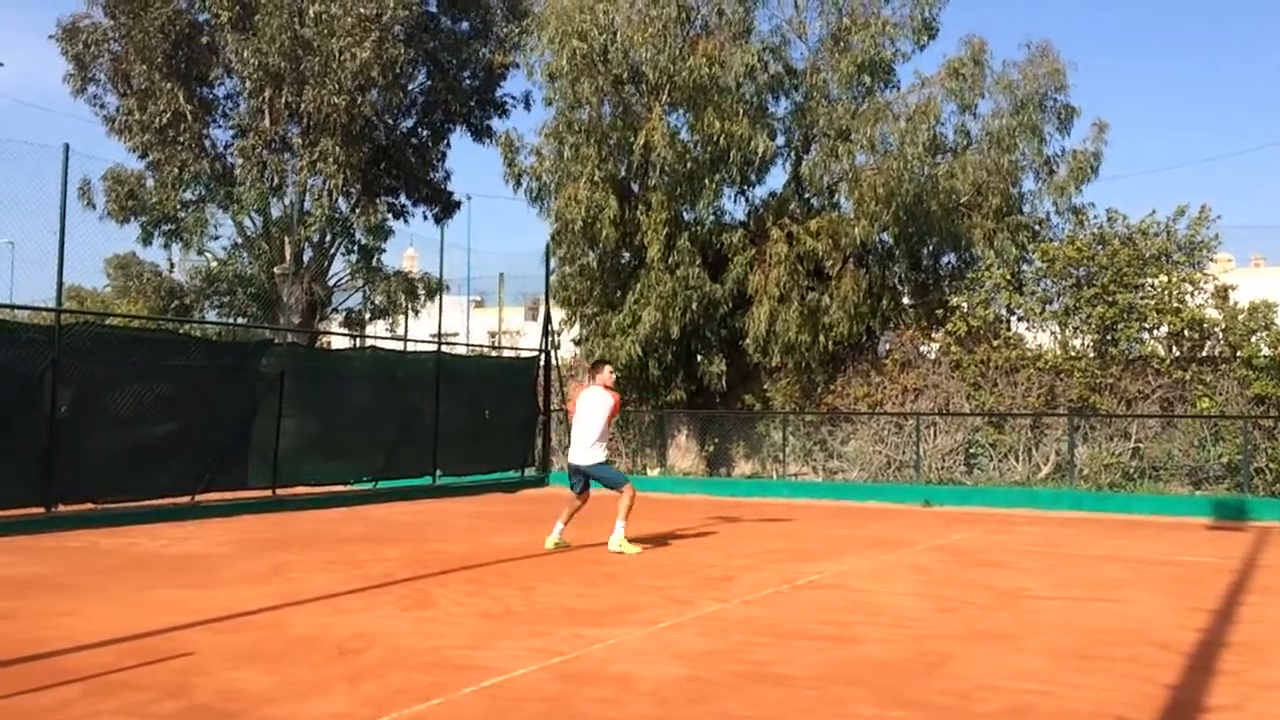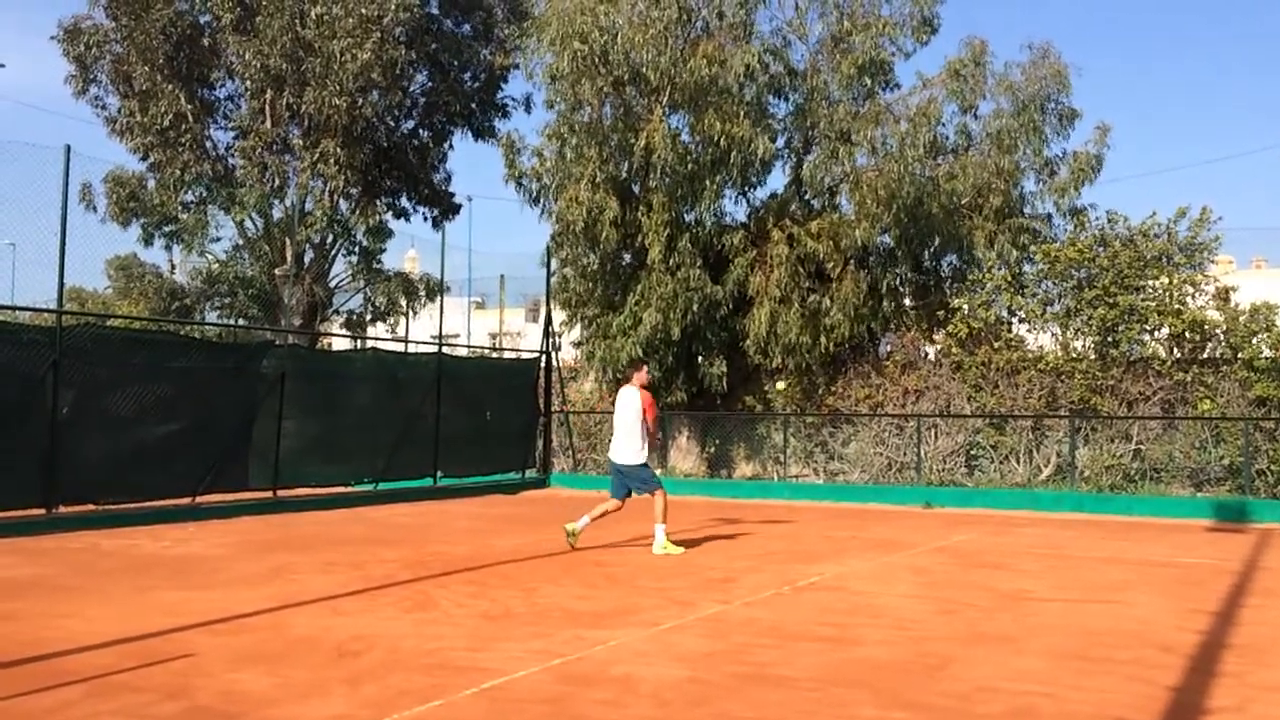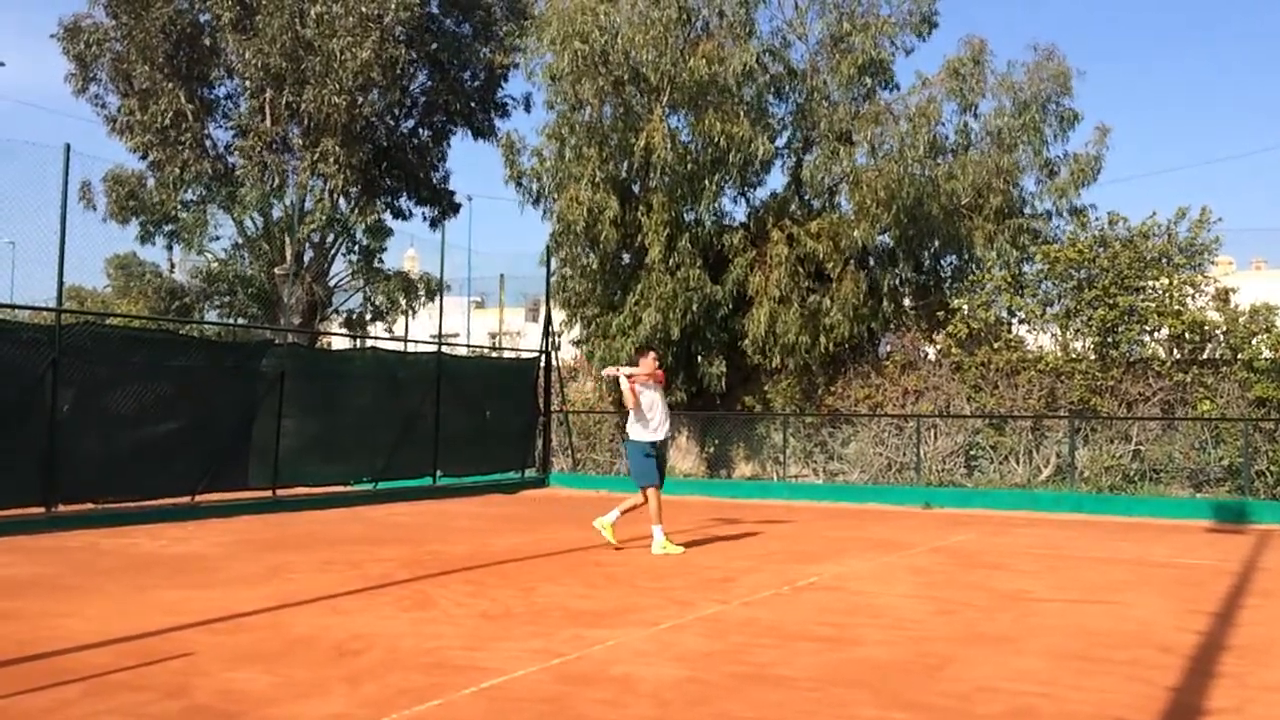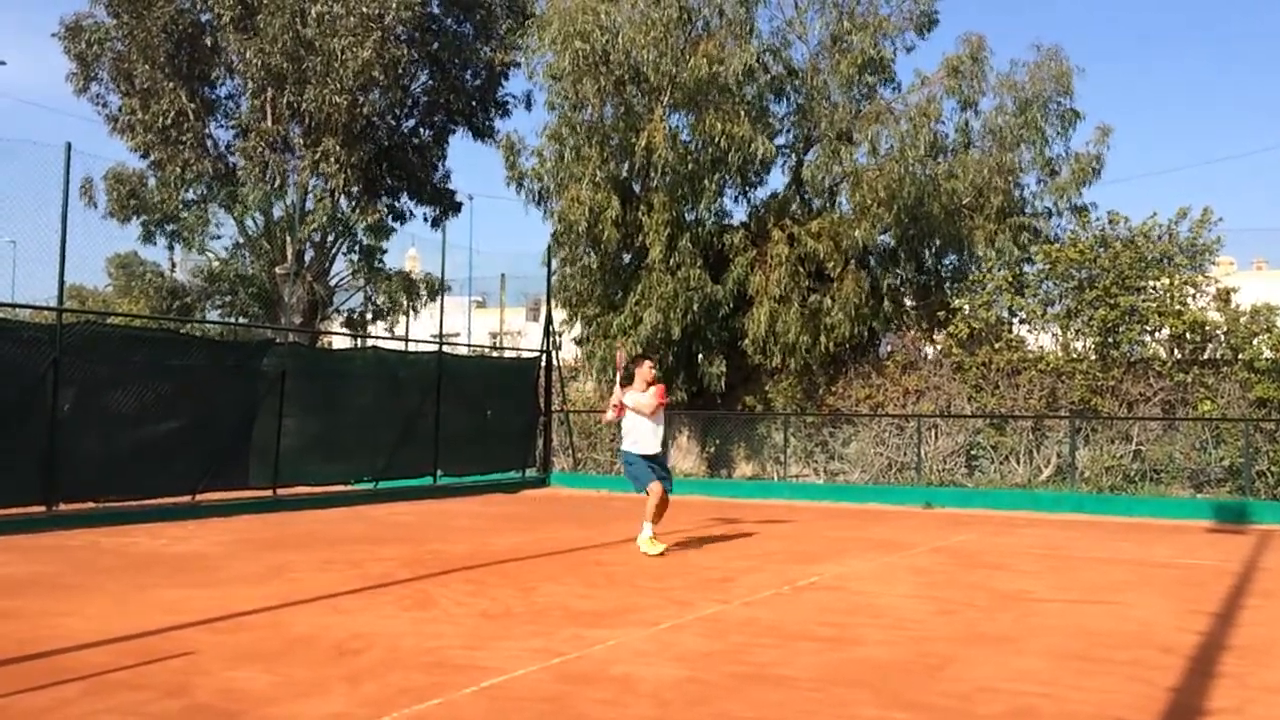
dt=0.3s
person 1, frame 1
left shoulder: (580, 393)
right shoulder: (613, 398)
left hip: (573, 458)
right hip: (594, 459)
left knee: (581, 497)
right knee: (628, 491)
left ankle: (555, 537)
right ankle: (617, 538)
person 1, frame 2
left shoulder: (623, 392)
right shoulder: (645, 397)
right elbow: (652, 429)
left wrist: (648, 438)
right wrist: (653, 439)
left hip: (616, 457)
right hip: (633, 459)
left knee: (616, 503)
right knee: (659, 494)
left ankle: (576, 527)
right ankle: (660, 542)
person 1, frame 3
left shoulder: (658, 376)
right shoulder: (629, 383)
left elbow: (643, 374)
right elbow: (632, 404)
left wrist: (621, 370)
right wrist: (623, 380)
left hip: (657, 444)
right hip: (639, 444)
left knee: (645, 496)
right knee: (652, 492)
left ankle: (606, 521)
right ankle: (659, 541)
person 1, frame 4
left shoulder: (658, 390)
right shoulder: (622, 395)
left elbow: (648, 409)
right elbow: (608, 419)
left wrist: (626, 401)
right wrist: (614, 404)
left hip: (655, 455)
right hip: (633, 454)
left knee: (664, 499)
right knee: (656, 490)
left ankle: (646, 536)
right ankle: (647, 539)
